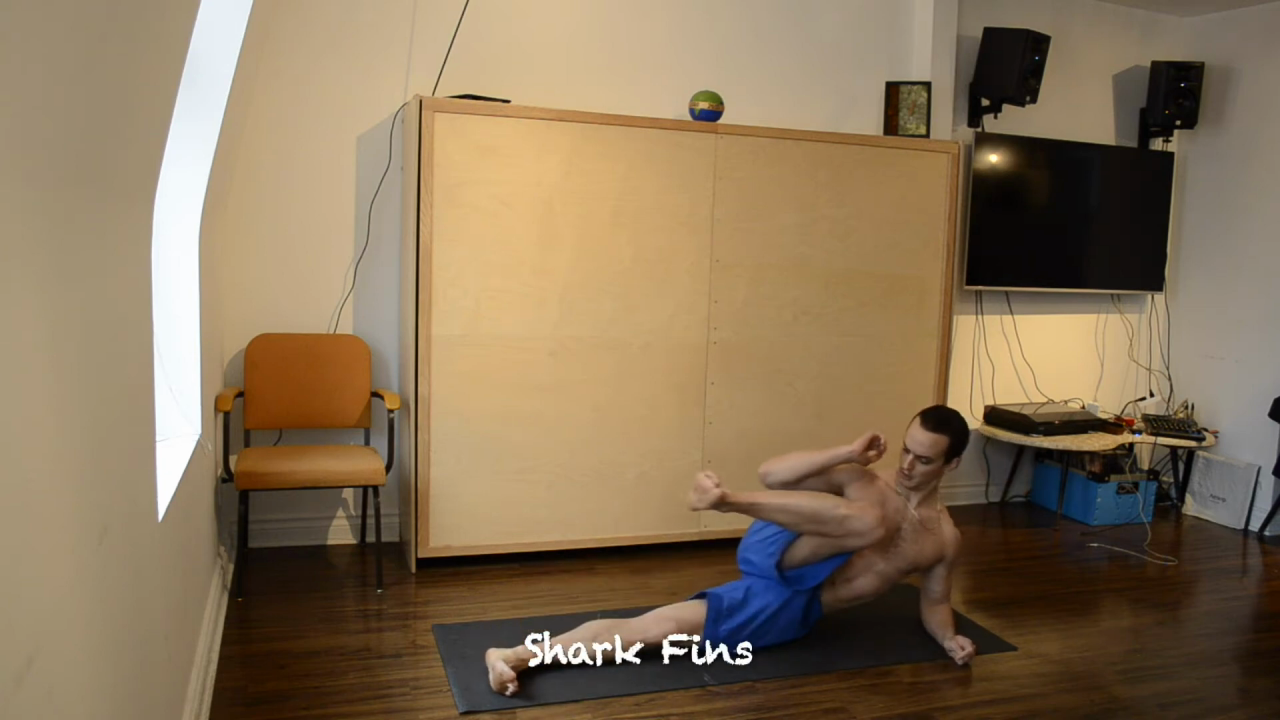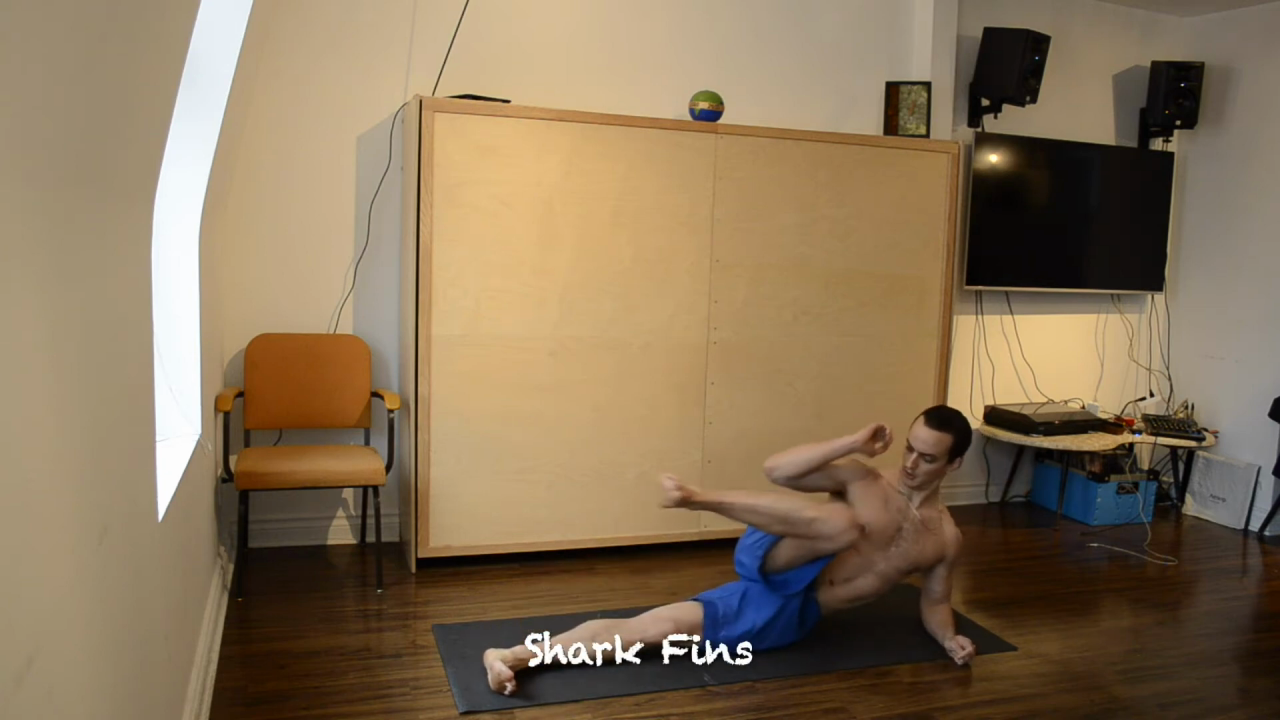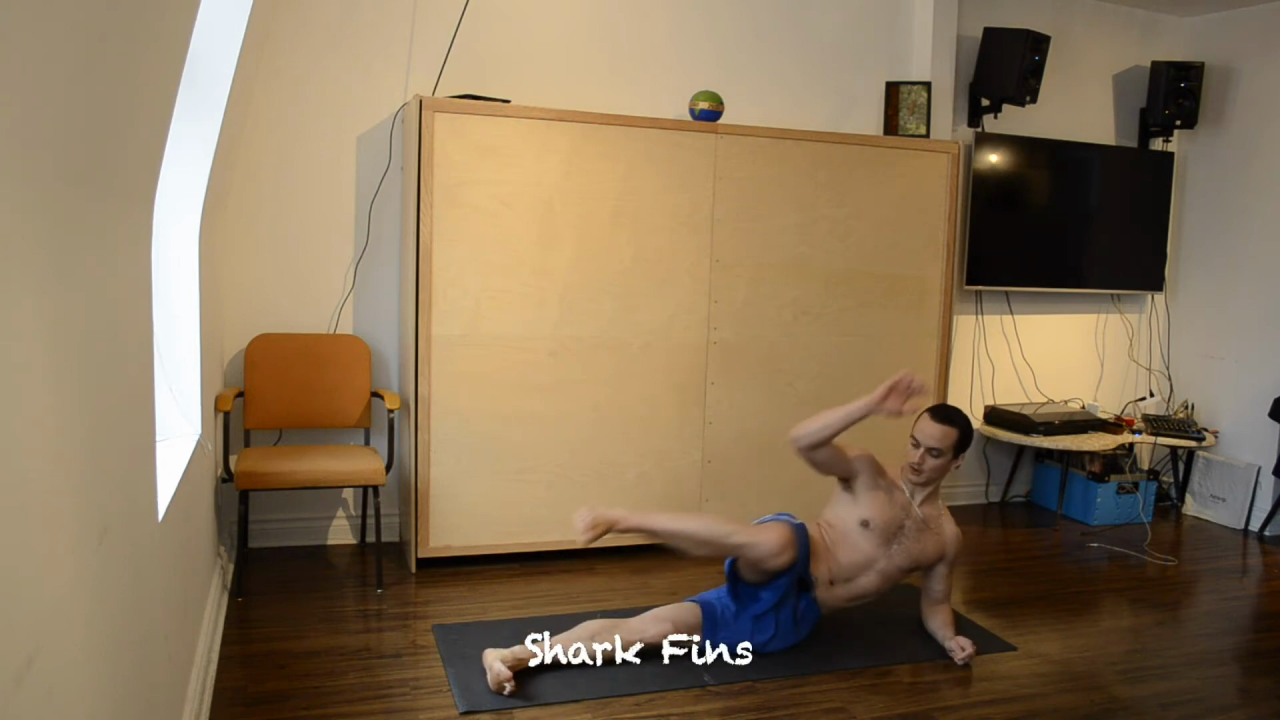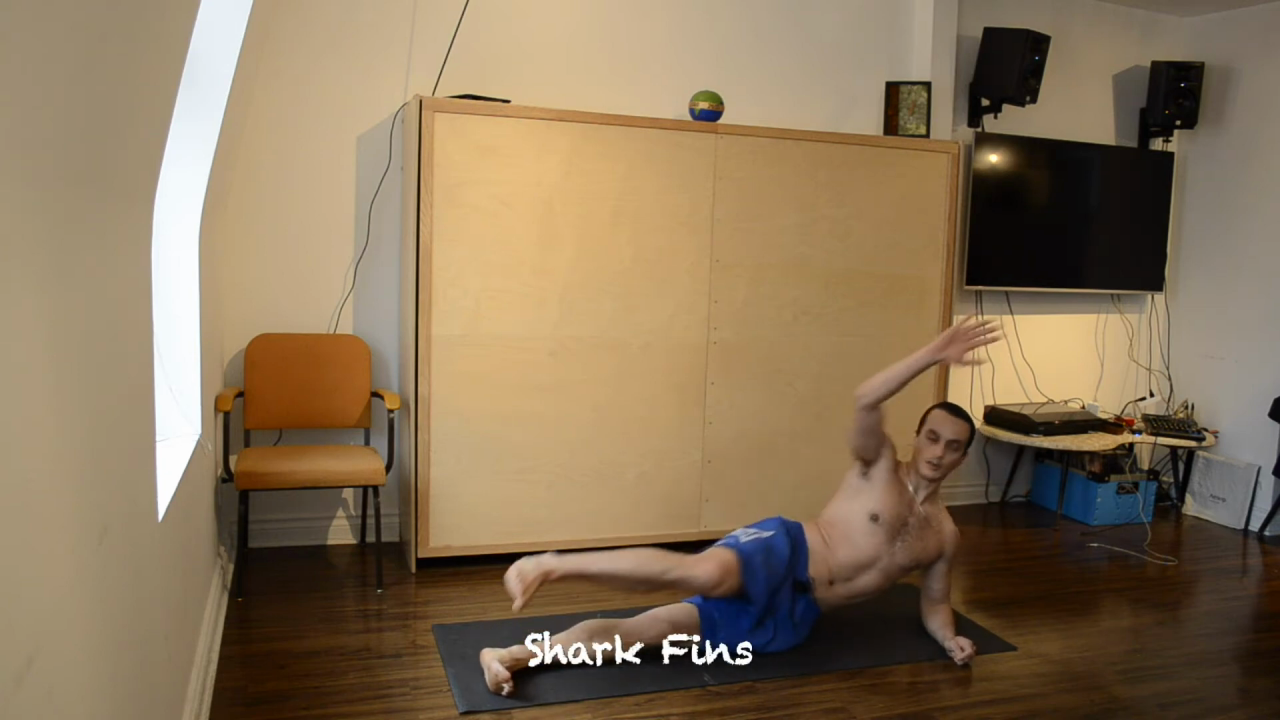
dt=0.2s
person 1, frame 1
left shoulder: (945, 537)
right shoulder: (860, 480)
left elbow: (935, 603)
right elbow: (770, 474)
left wrist: (950, 638)
right wrist: (849, 453)
left hip: (794, 612)
right hip: (777, 564)
left knee: (660, 628)
right knee: (869, 521)
left ankle: (521, 656)
person 1, frame 2
left shoulder: (946, 537)
right shoulder: (862, 478)
left elbow: (935, 603)
right elbow: (775, 468)
left wrist: (950, 638)
right wrist: (853, 443)
left hip: (793, 615)
right hip: (772, 571)
left knee: (659, 627)
right knee: (842, 523)
left ankle: (520, 656)
person 1, frame 3
left shoulder: (946, 536)
right shoulder: (867, 473)
left elbow: (935, 602)
right elbow: (802, 439)
left wrist: (950, 638)
right wrist: (870, 403)
left hip: (792, 616)
right hip: (774, 570)
left knee: (660, 625)
right knee: (773, 543)
left ankle: (518, 657)
right ankle: (600, 548)
person 1, frame 4
left shoulder: (943, 535)
right shoulder: (880, 466)
left elbow: (934, 602)
right elbow: (863, 402)
left wrist: (950, 638)
right wrist: (929, 356)
left hip: (792, 615)
right hip: (781, 551)
left knee: (656, 627)
right knee: (705, 573)
left ankle: (517, 656)
right ankle: (551, 564)
